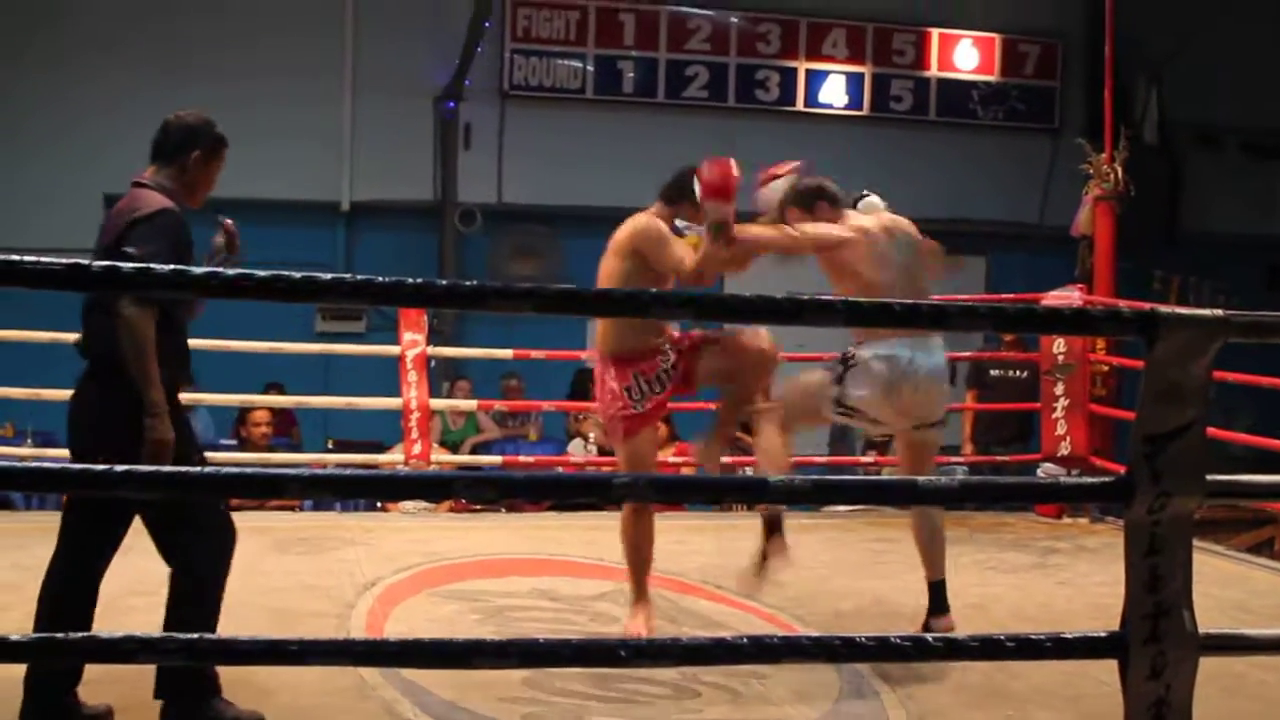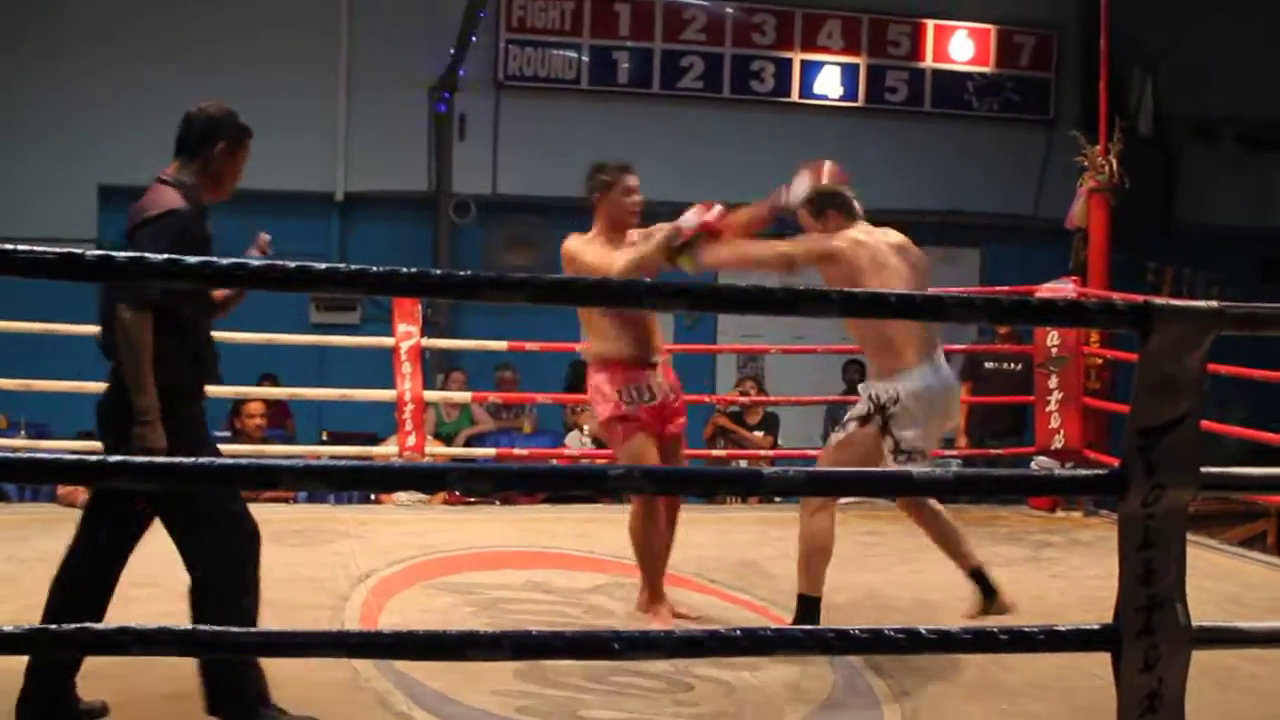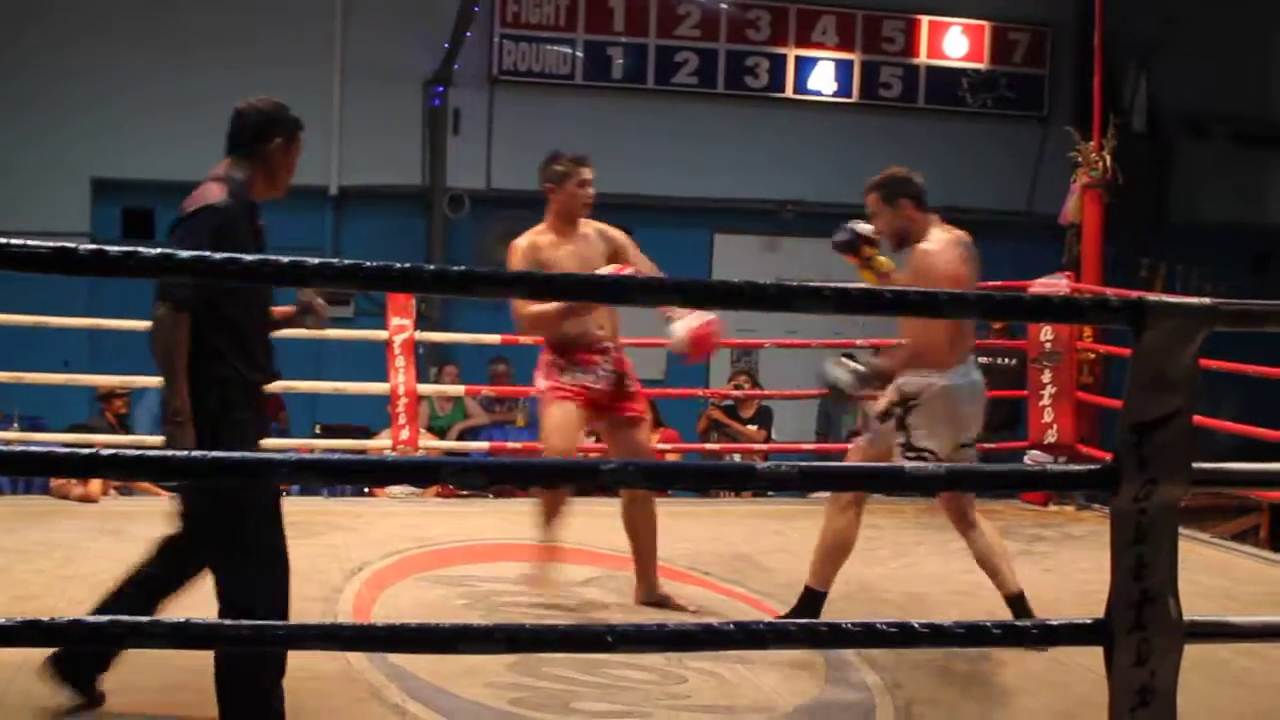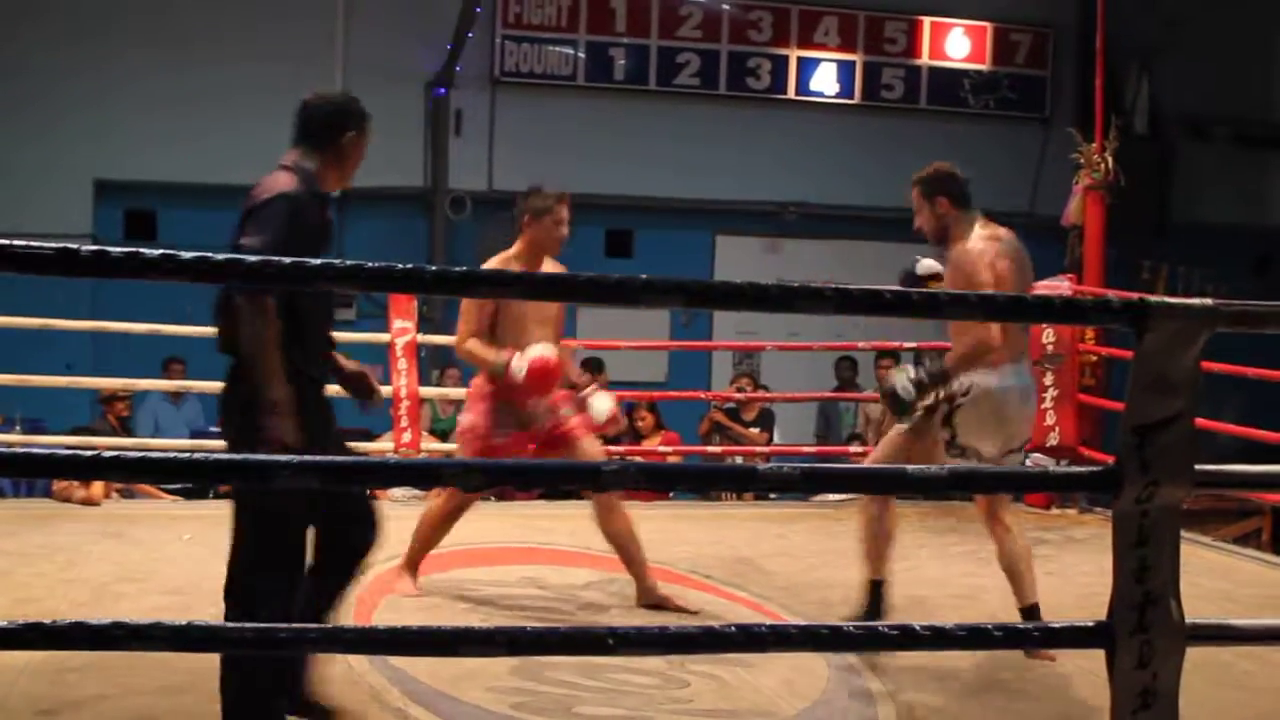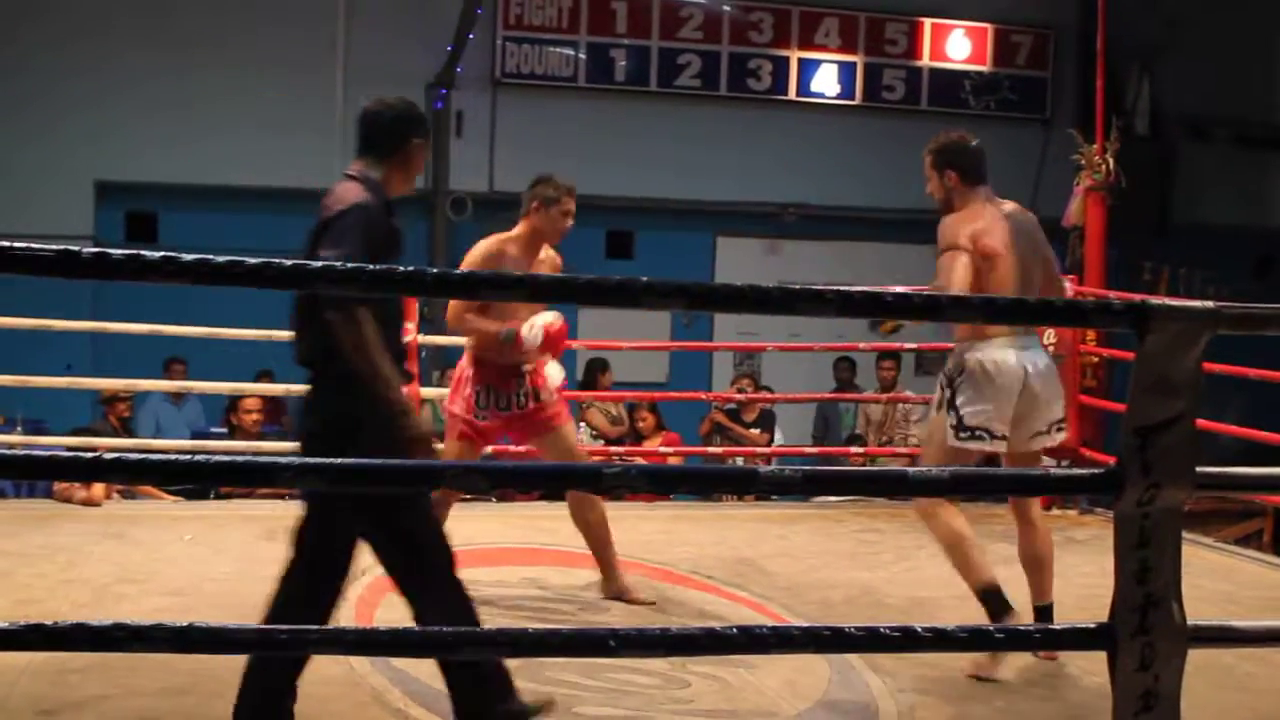
dt=0.2s
person 1, frame 1
left shoulder: (127, 211)
right shoulder: (160, 216)
right elbow: (134, 312)
left wrist: (216, 267)
right wrist: (157, 412)
left hip: (97, 404)
right hip: (131, 409)
left knee: (82, 549)
right knee: (203, 539)
person 1, frame 2
left shoulder: (162, 209)
right shoulder: (174, 214)
right elbow: (133, 315)
left wrist: (242, 283)
right wrist: (150, 418)
left hip: (140, 411)
right hip: (162, 414)
left knee: (99, 548)
right knee: (227, 544)
person 1, frame 3
left shoulder: (233, 210)
right shoulder: (217, 211)
right elbow: (172, 313)
left wrist: (293, 313)
right wrist: (179, 419)
left hip: (222, 409)
right hip: (216, 413)
left knee: (195, 545)
right knee: (255, 560)
left ankle: (79, 659)
person 1, frame 4
left shoulder: (297, 199)
right shoulder: (288, 199)
right elbow: (253, 300)
left wrist: (336, 366)
right wrist: (274, 408)
left hip: (298, 402)
right hip: (276, 408)
left knee: (352, 527)
right knee: (267, 556)
person 1, frame 5
left shoulder: (356, 205)
right shoulder: (360, 209)
right elbow: (346, 314)
right wrist: (400, 407)
left hip: (358, 414)
right hip: (353, 418)
left knee: (424, 559)
right knee: (318, 573)
person 2, frame 1
left shoulder: (832, 235)
right shoulder: (897, 227)
left elbow: (763, 238)
right elbow: (935, 256)
left hip: (881, 365)
right hip: (930, 363)
left knee: (776, 418)
right ankle: (938, 611)
person 2, frame 2
left shoulder: (838, 247)
right shoulder: (898, 241)
left elbow: (769, 254)
left wrist: (700, 253)
left hip: (899, 395)
right hip: (937, 383)
left knee: (817, 496)
right knee: (912, 498)
left ankle: (806, 621)
right ankle: (987, 592)
person 2, frame 3
left shoulder: (927, 256)
right shoulder: (957, 242)
left elbow: (925, 344)
left wrist: (869, 374)
left hip: (930, 392)
right hip: (961, 383)
left knee: (846, 494)
right knee: (962, 511)
left ankle: (805, 614)
right ankle: (1023, 617)
person 2, frame 4
left shoulder: (967, 253)
right shoulder: (1004, 240)
left elbow: (985, 338)
left wrist: (929, 376)
right wrist: (944, 284)
left hip: (980, 389)
right hip: (1016, 386)
right knee: (998, 513)
left ankle: (873, 610)
right ankle: (1035, 630)
person 2, frame 5
left shoulder: (958, 224)
right shoulder: (1022, 218)
left elbow: (952, 298)
right elbow: (1057, 293)
left hip: (983, 367)
right hip: (1033, 360)
left knee: (933, 497)
right knee: (1026, 501)
left ankle: (1002, 618)
right ankle: (1045, 626)
person 3, frame 1
left shoulder: (662, 234)
right shoulder: (645, 229)
left elbow: (703, 271)
right elbow: (698, 274)
right wrist: (718, 222)
left hip: (665, 354)
right hip: (626, 373)
left knee: (759, 349)
right knee: (641, 493)
left ankle: (718, 438)
right ankle: (639, 603)
person 3, frame 2
left shoulder: (642, 240)
right shoulder: (578, 247)
left elbow: (716, 235)
right elbow: (622, 275)
right wrist: (674, 233)
left hip: (657, 375)
right hip: (617, 382)
left knee: (671, 493)
right knee: (648, 490)
left ankle: (654, 593)
right ankle: (653, 601)
person 3, frame 3
left shoulder: (604, 235)
right shoulder: (528, 247)
left elbow: (650, 278)
right elbow: (524, 316)
left wrist: (681, 316)
right wrist: (577, 300)
left hip: (614, 364)
right hip: (565, 365)
right knee: (561, 458)
left ankle: (648, 585)
right ankle: (548, 544)
person 3, frame 4
left shoulder: (557, 273)
right shoulder: (493, 273)
right elbow: (465, 343)
left wrist: (586, 390)
right wrist: (509, 365)
left hip: (548, 399)
right hip: (497, 399)
left knee: (603, 485)
right knee: (459, 495)
left ankle: (646, 587)
right ankle: (409, 567)
person 3, frame 5
left shoulder: (552, 261)
right shoulder: (489, 253)
right elbow: (456, 317)
left wrist: (548, 361)
right wrist: (512, 335)
left hip: (530, 382)
right hip: (483, 379)
right knee: (449, 485)
left ankle: (614, 579)
